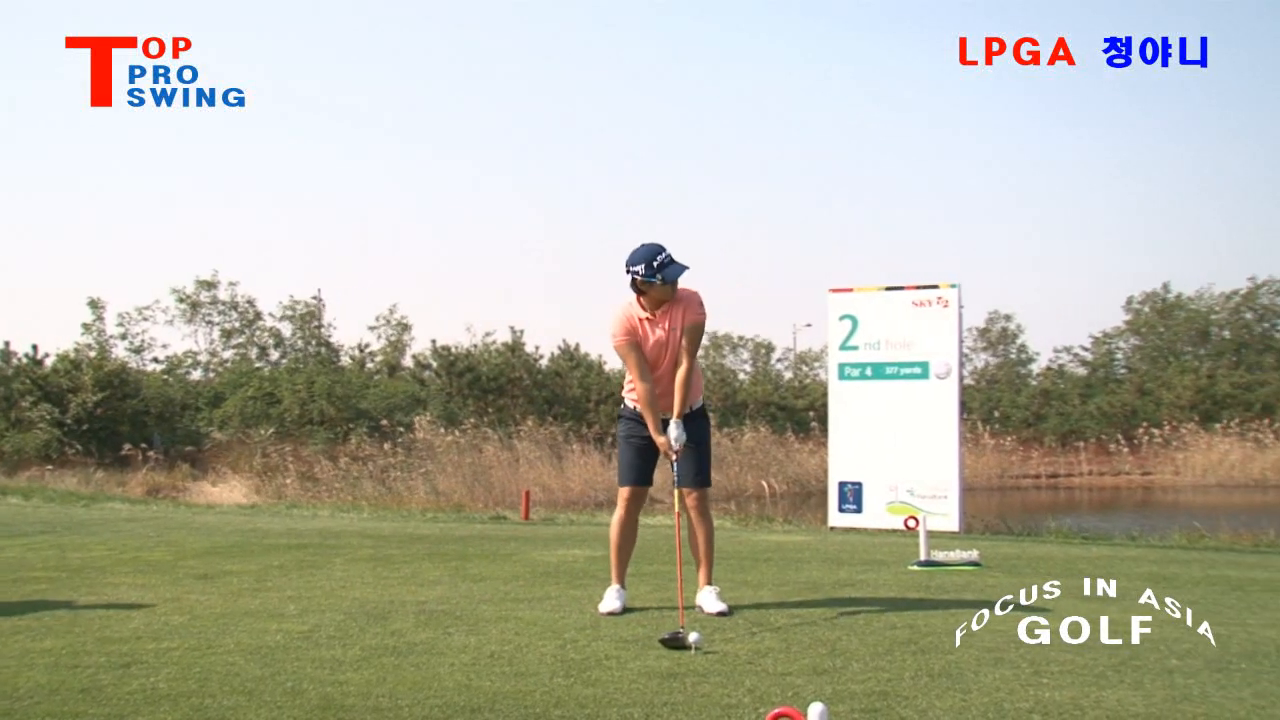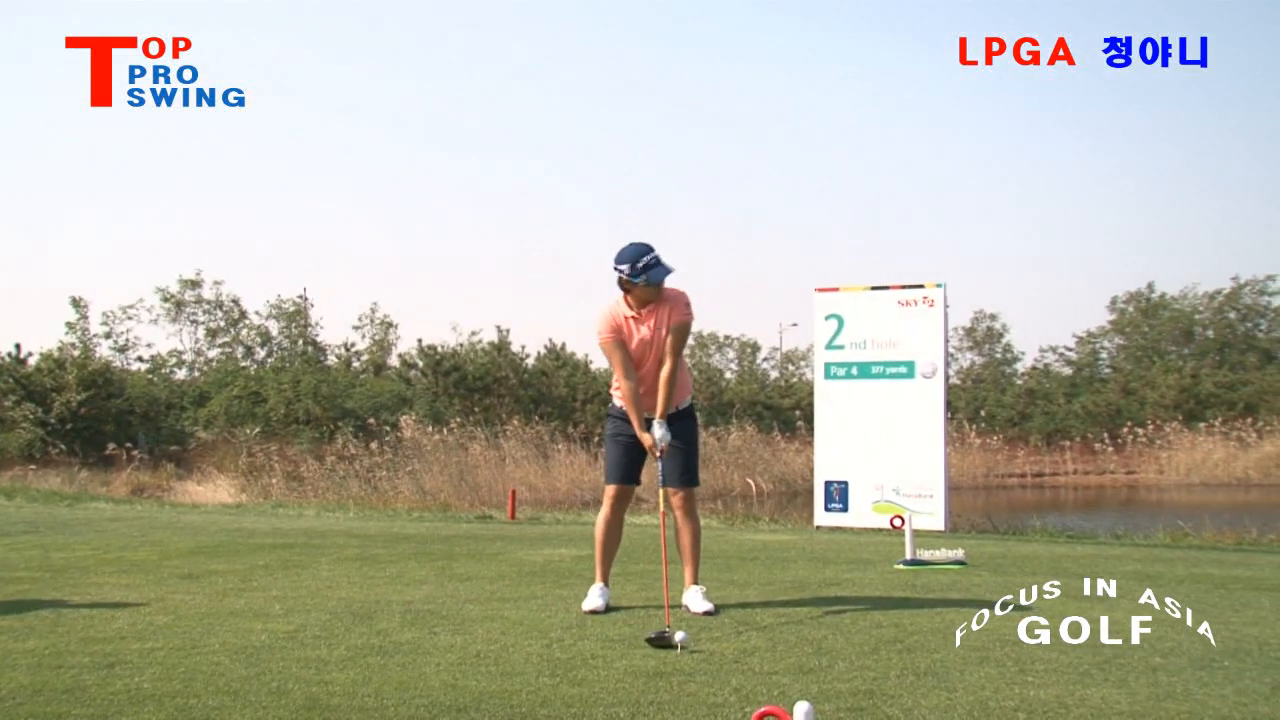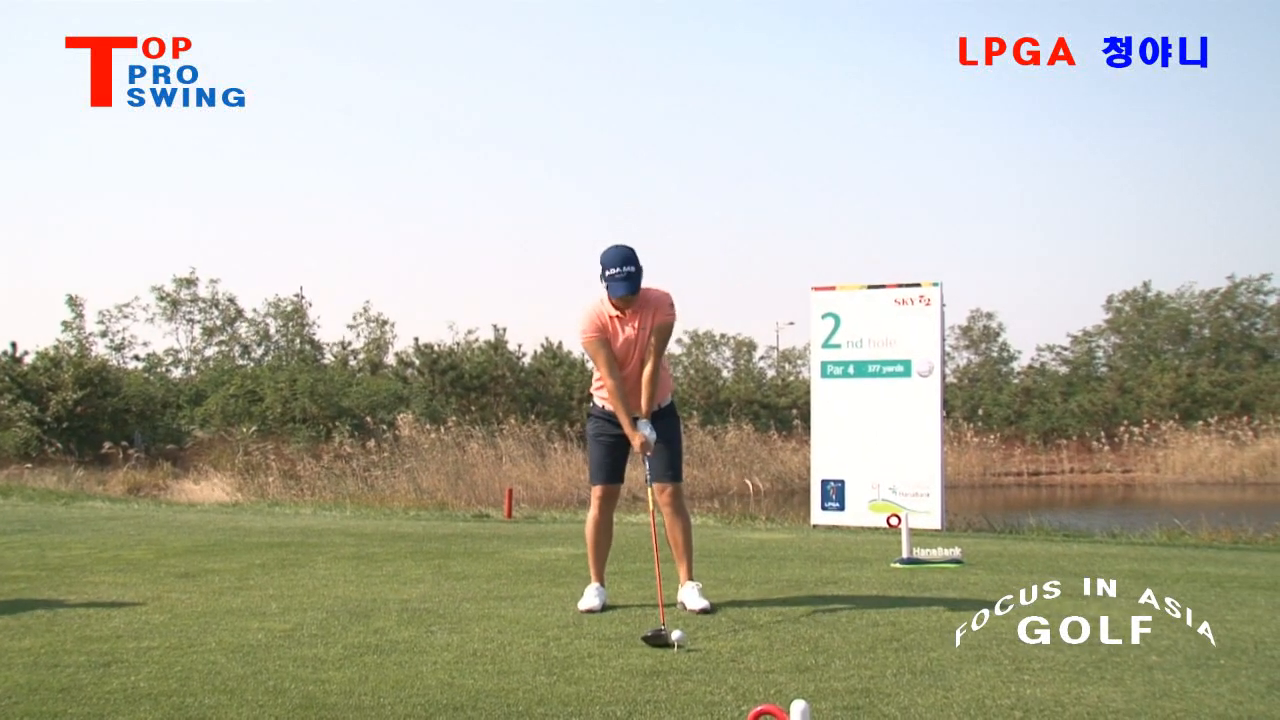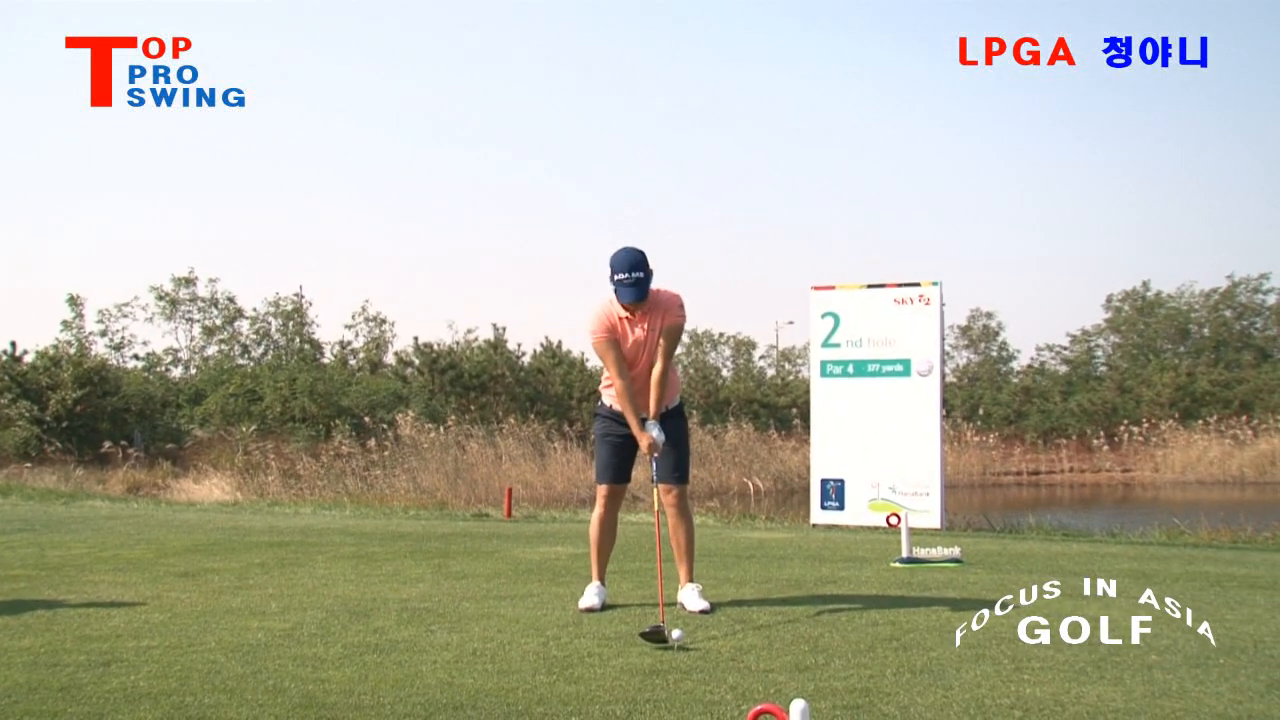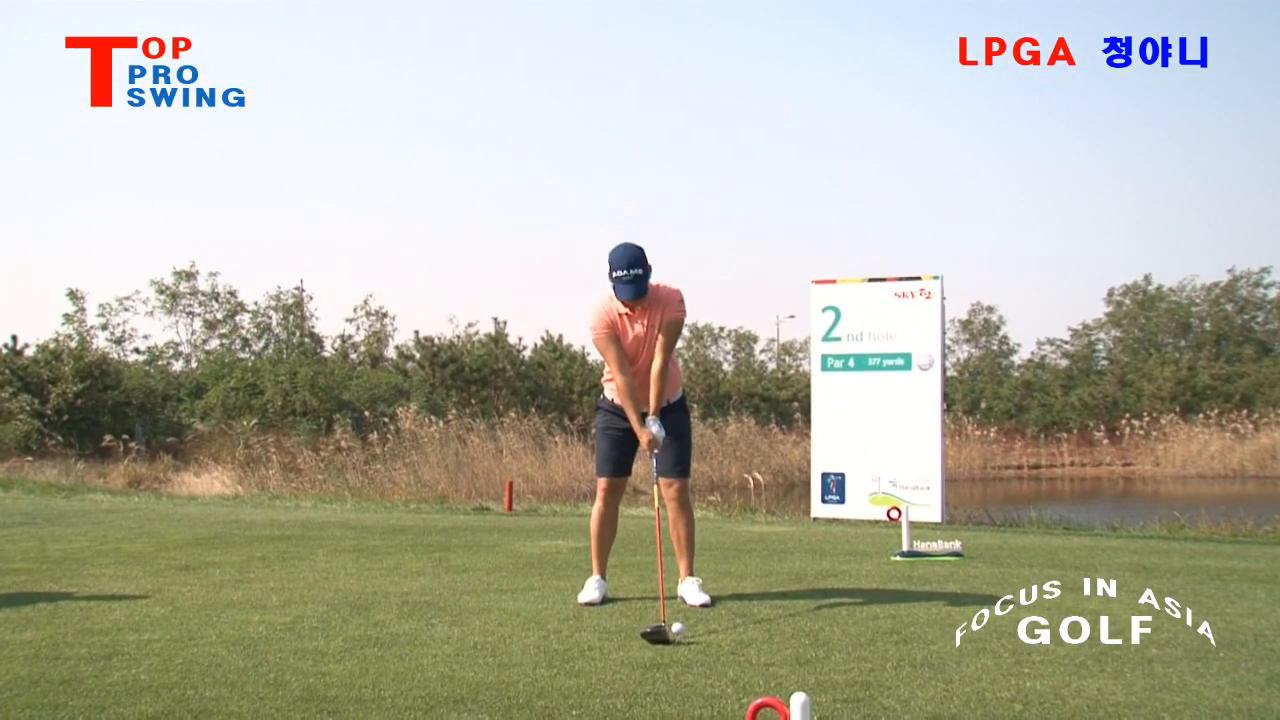
dt=0.3s
person 1, frame 1
left shoulder: (690, 302)
right shoulder: (624, 321)
left elbow: (685, 364)
right elbow: (642, 381)
left wrist: (677, 422)
right wrist: (657, 435)
left hip: (689, 414)
right hip: (638, 415)
left knee: (696, 498)
right knee: (629, 499)
left ankle: (706, 588)
right ankle: (616, 587)
person 1, frame 2
left shoulder: (678, 302)
right shoulder: (611, 319)
left elbow: (670, 364)
right elbow: (626, 379)
left wrist: (660, 421)
right wrist: (642, 433)
left hip: (675, 413)
right hip: (625, 415)
left knee: (683, 498)
right knee: (615, 497)
left ankle: (692, 588)
right ankle: (600, 585)
person 1, frame 3
left shoulder: (661, 303)
right shoulder: (593, 318)
left elbow: (651, 364)
right elbow: (610, 379)
left wrist: (645, 420)
right wrist: (630, 431)
left hip: (658, 410)
right hip: (608, 415)
left knee: (670, 494)
right knee: (601, 497)
left ankle: (687, 584)
right ankle: (596, 586)
person 1, frame 4
left shoulder: (671, 304)
right shoulder: (602, 319)
left elbow: (661, 366)
right elbow: (620, 379)
left wrist: (654, 422)
right wrist: (639, 432)
left hip: (666, 412)
right hip: (615, 414)
left knee: (675, 496)
right knee: (607, 496)
left ankle: (687, 585)
right ankle: (597, 584)
person 1, frame 5
left shoulder: (671, 299)
right shoulder: (603, 315)
left elbow: (661, 361)
right elbow: (621, 374)
left wrist: (654, 417)
right wrist: (638, 427)
left hip: (668, 405)
right hip: (617, 407)
left knee: (676, 490)
right knee: (607, 489)
left ankle: (688, 580)
right ankle: (597, 578)
